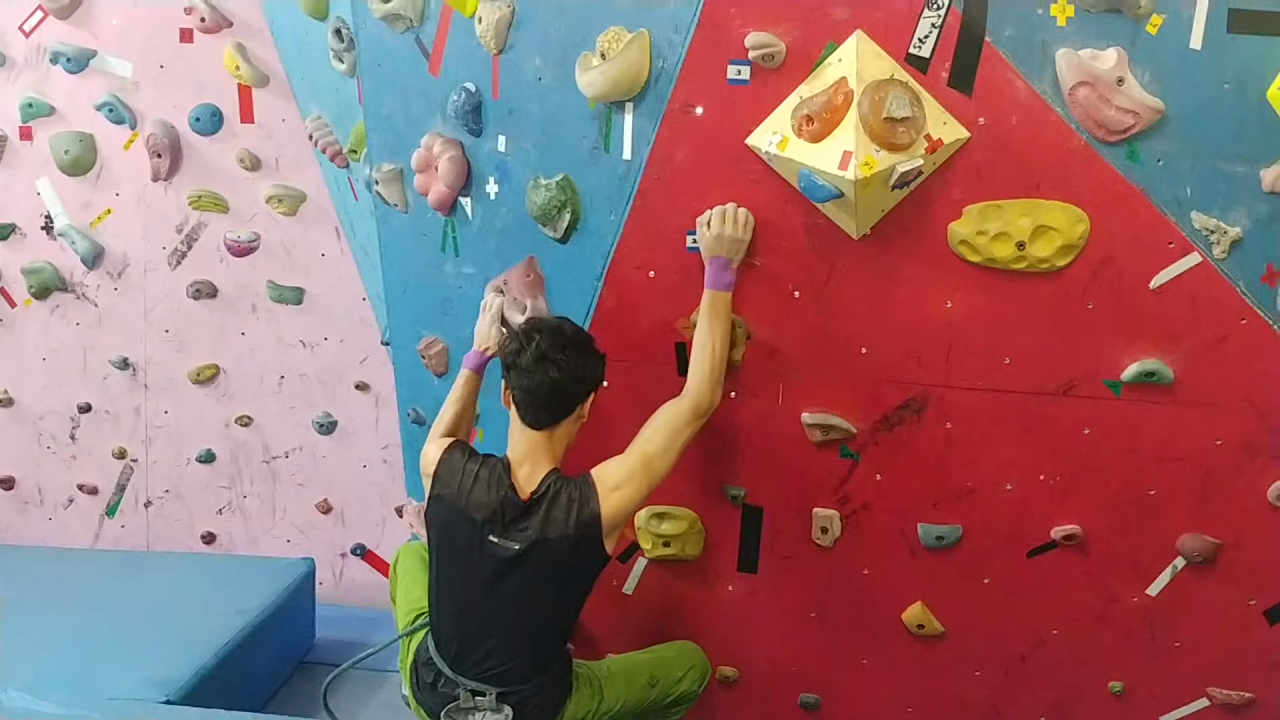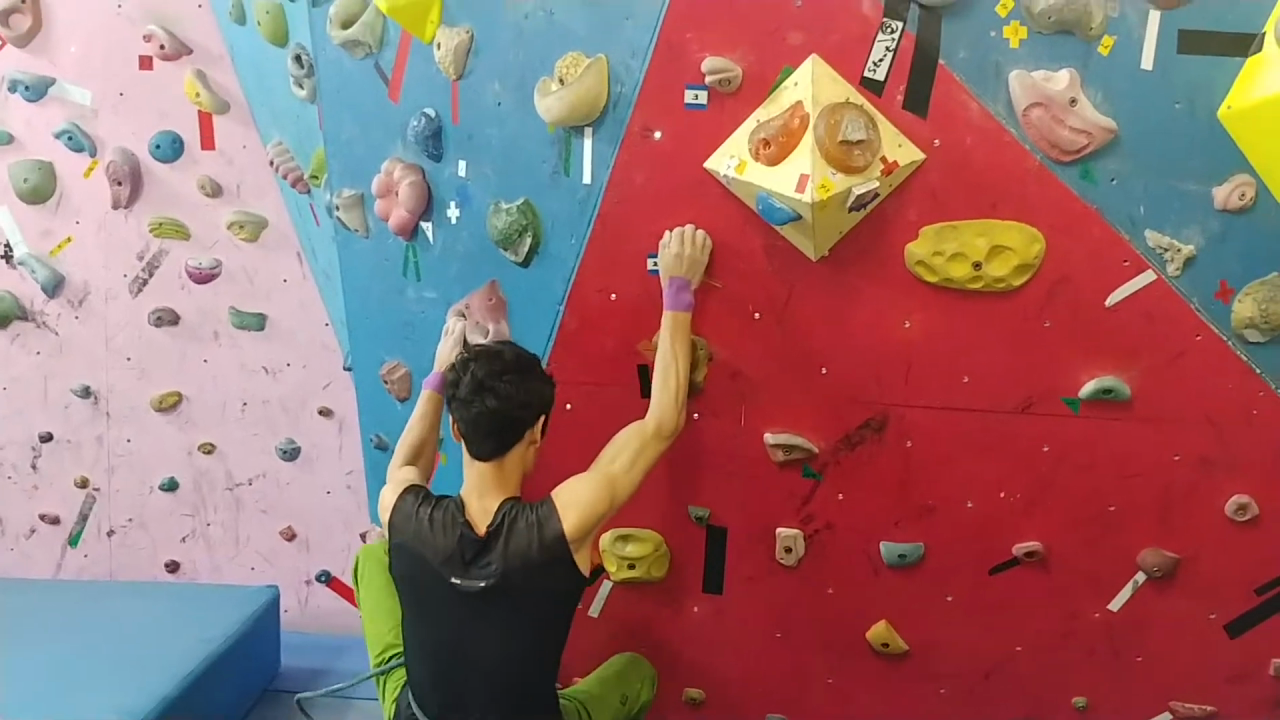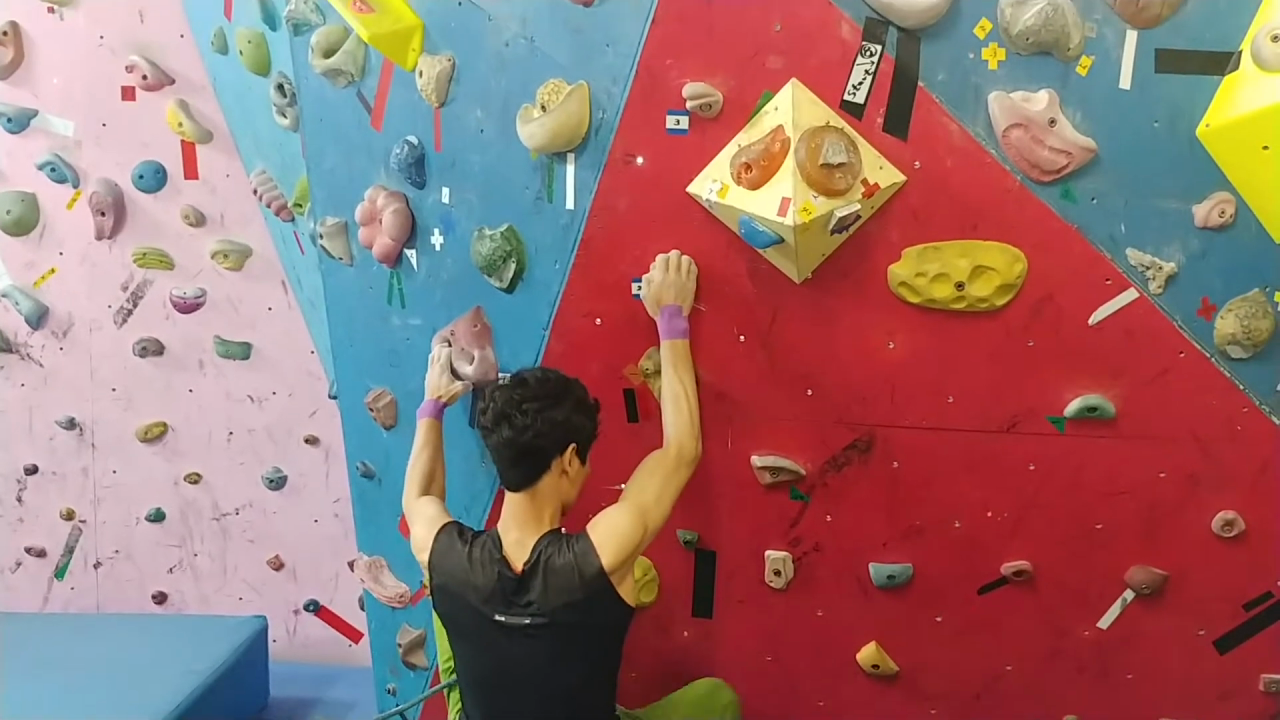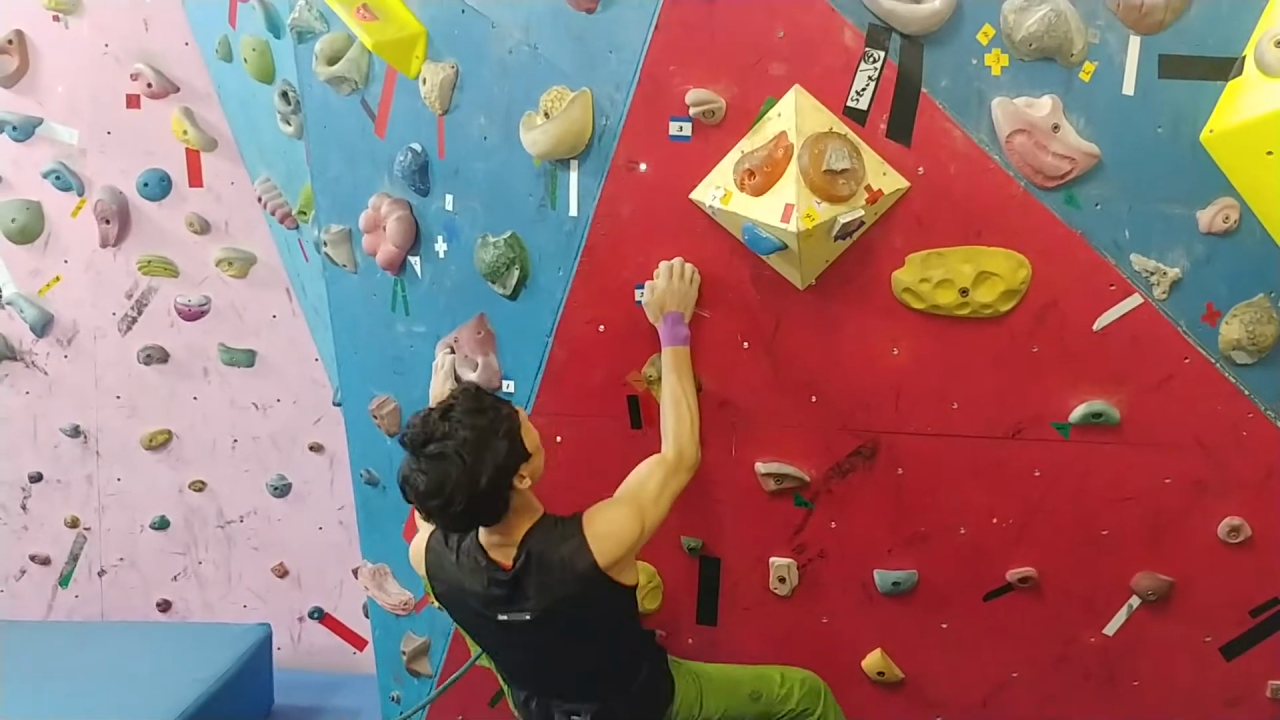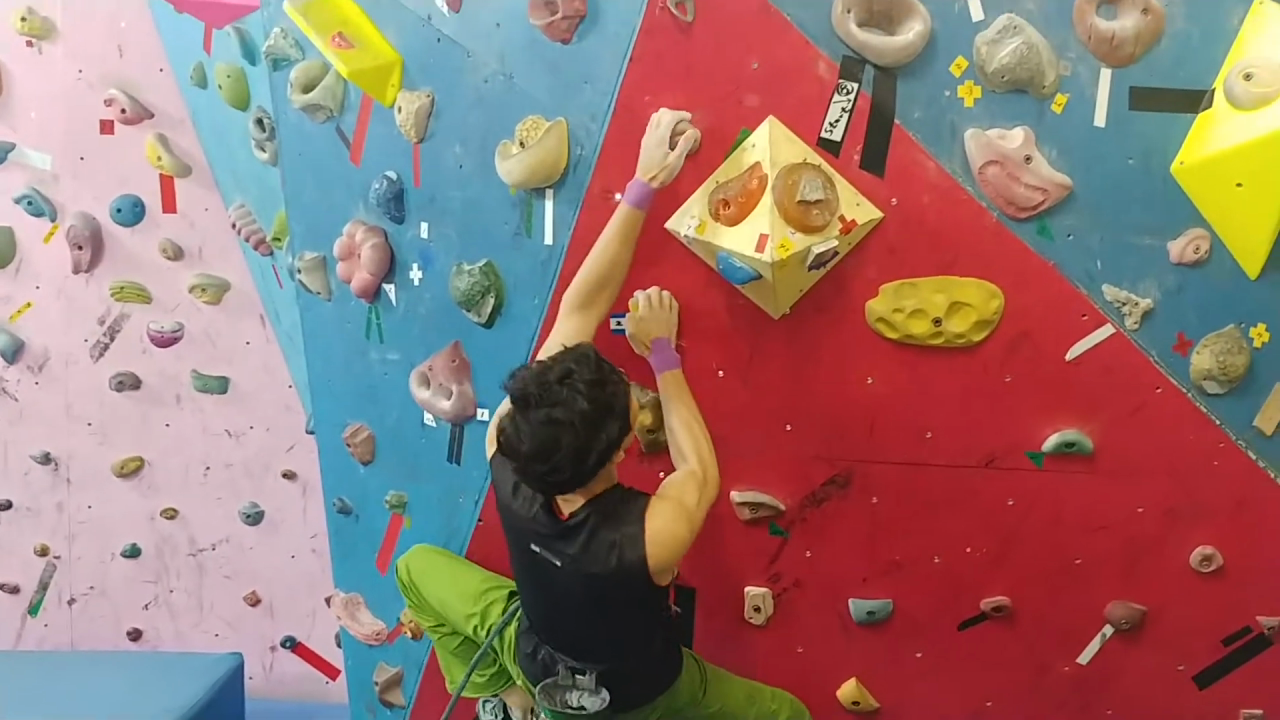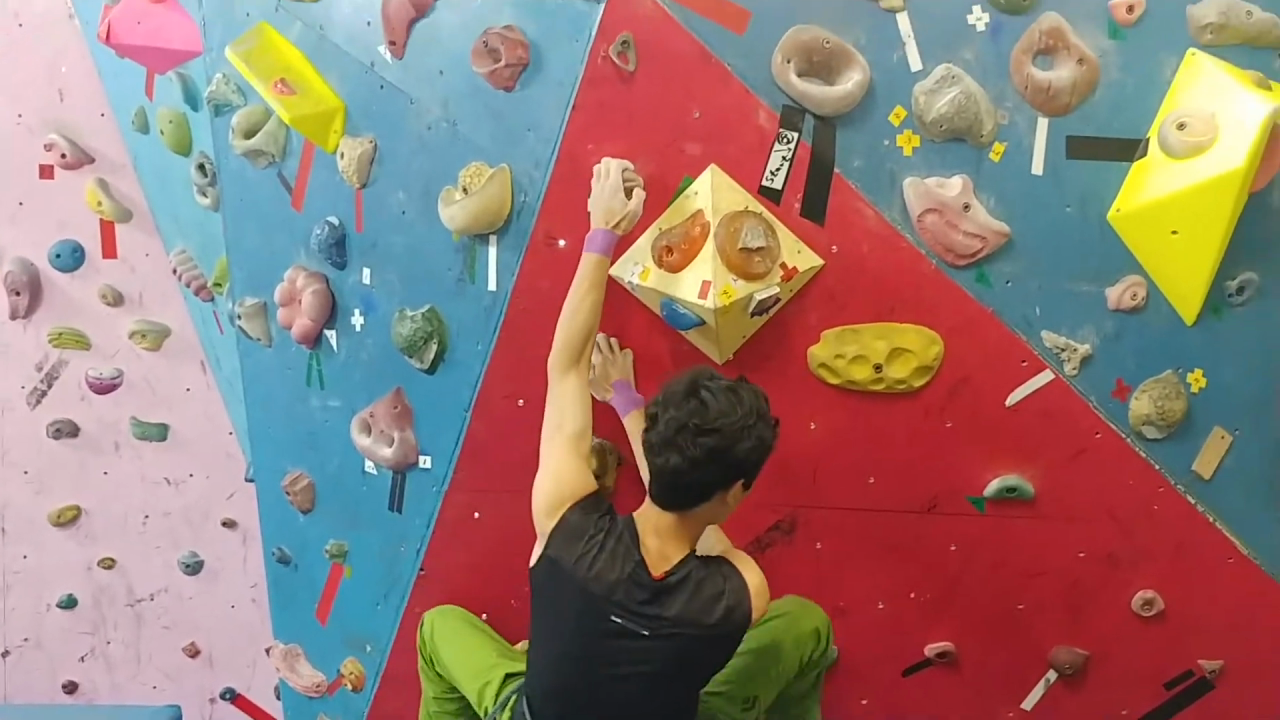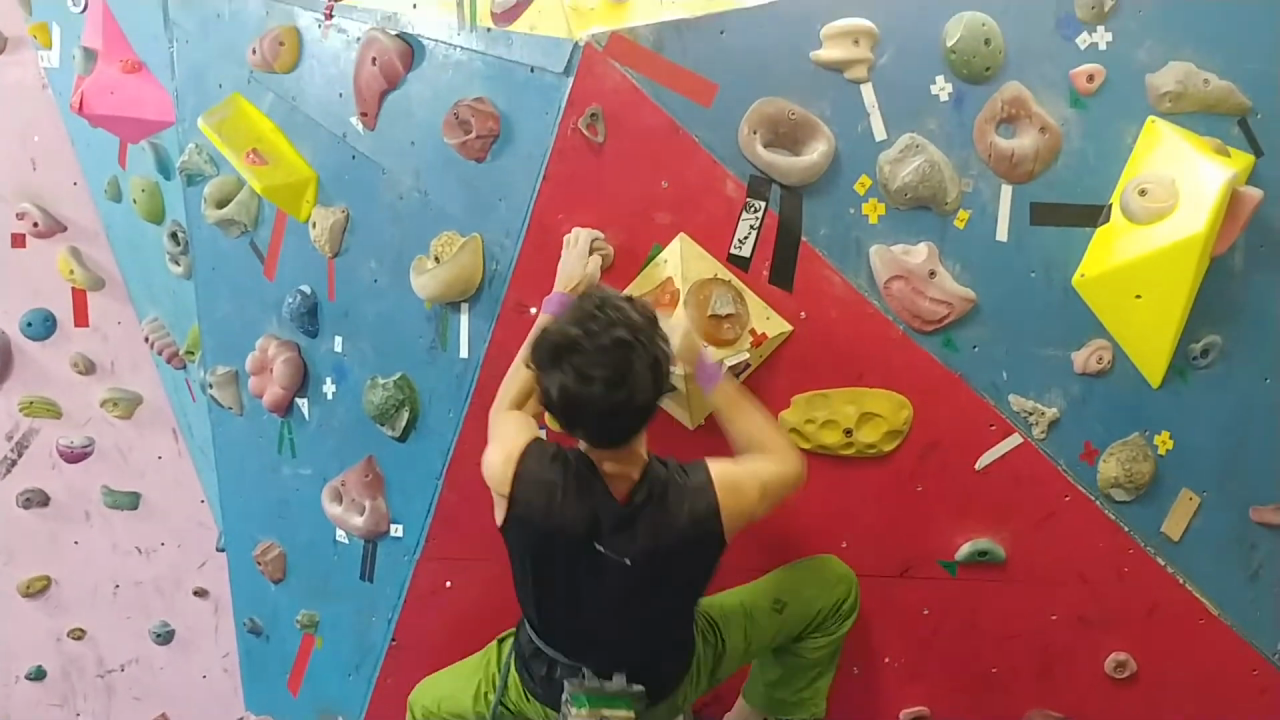
dt=0.7s
person 1, frame 1
left shoulder: (446, 471)
right shoulder: (599, 503)
right elbow: (698, 401)
left wrist: (478, 356)
right wrist: (719, 271)
right knee: (691, 665)
person 1, frame 2
left shoulder: (404, 516)
right shoulder: (561, 526)
left elbow: (404, 469)
right elbow: (663, 422)
left wrist: (439, 377)
right wrist: (678, 291)
right knee: (637, 674)
person 1, frame 3
left shoulder: (446, 557)
right shoulder: (599, 556)
left elbow: (419, 501)
right elbow: (683, 449)
left wrist: (433, 405)
right wrist: (673, 319)
person 1, frame 4
left shoulder: (433, 557)
right shoulder: (594, 544)
left elbow: (432, 510)
right elbow: (680, 457)
left wrist: (439, 411)
right wrist: (673, 327)
person 1, frame 5
left shoulder: (506, 452)
right shoulder: (652, 534)
left elbow: (579, 309)
right elbow: (701, 473)
left wrist: (642, 185)
right wrist: (662, 352)
left hip: (537, 667)
left knee: (418, 567)
person 1, frame 6
left shoulder: (565, 523)
right shoulder: (743, 594)
left elbow: (565, 367)
right elbow: (686, 501)
left wrist: (603, 232)
right wrist: (624, 397)
left knee: (441, 627)
right knee: (806, 622)
person 1, frame 7
left shoulder: (516, 473)
right shoulder: (707, 497)
left elbow: (505, 407)
right elbow: (788, 461)
left wrist: (562, 290)
right wrist: (705, 370)
right knee: (830, 584)
